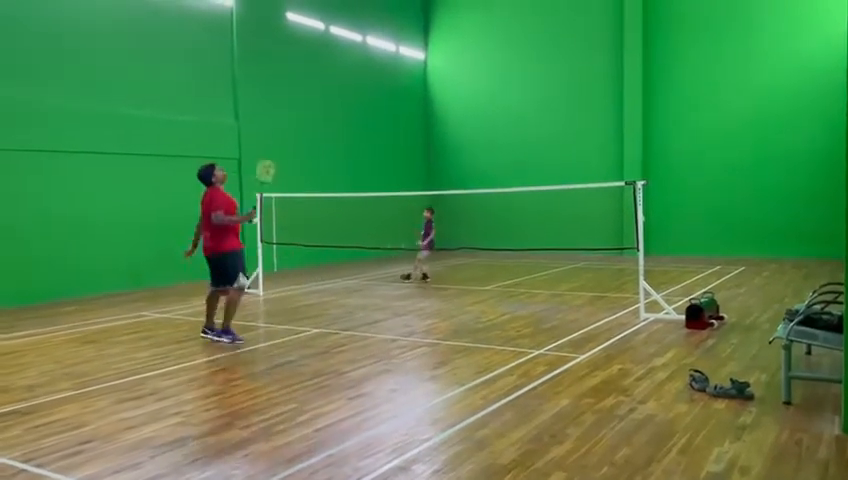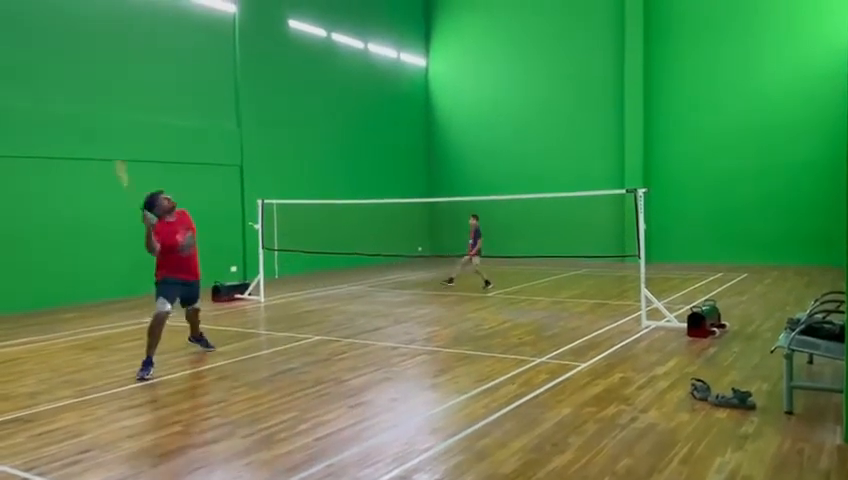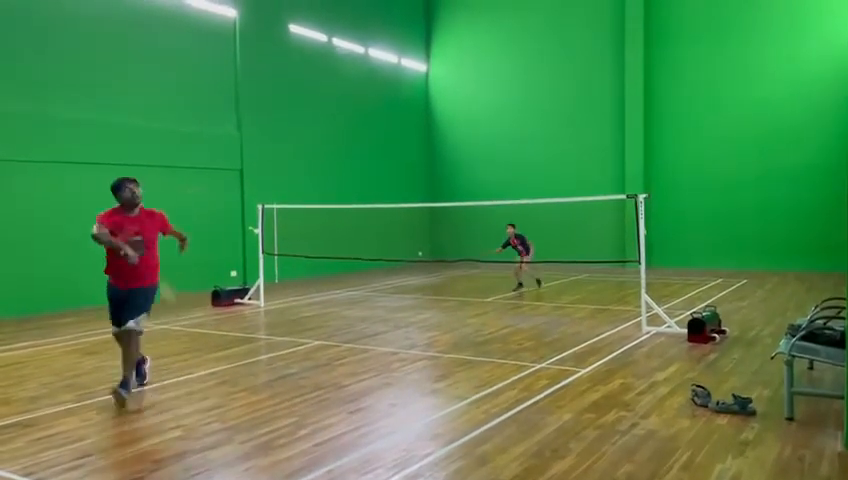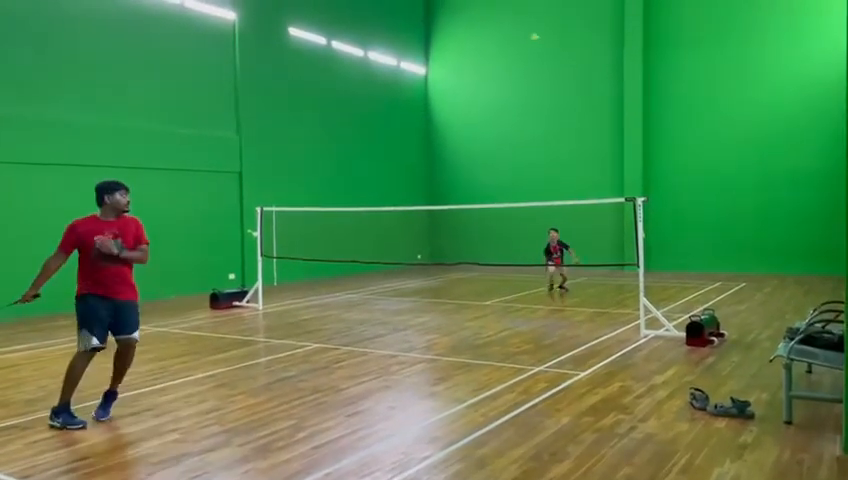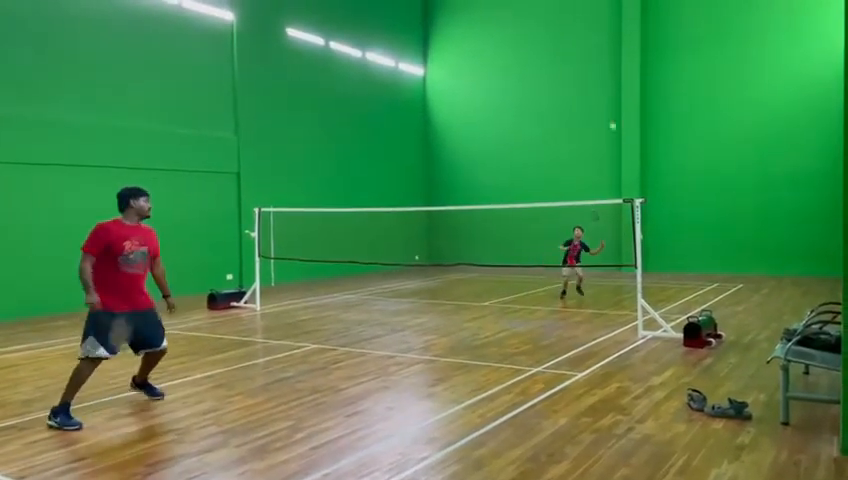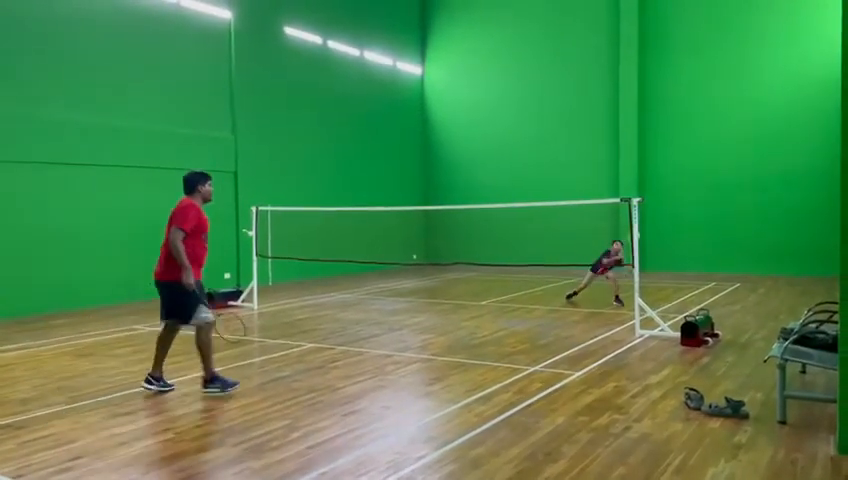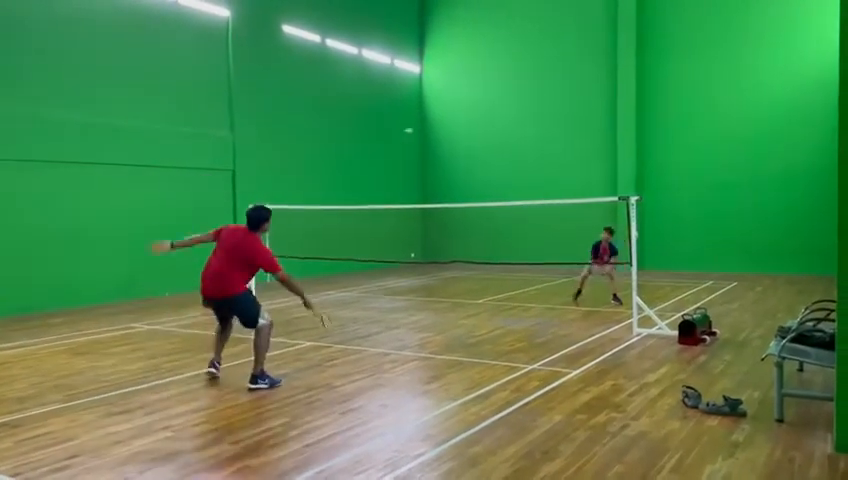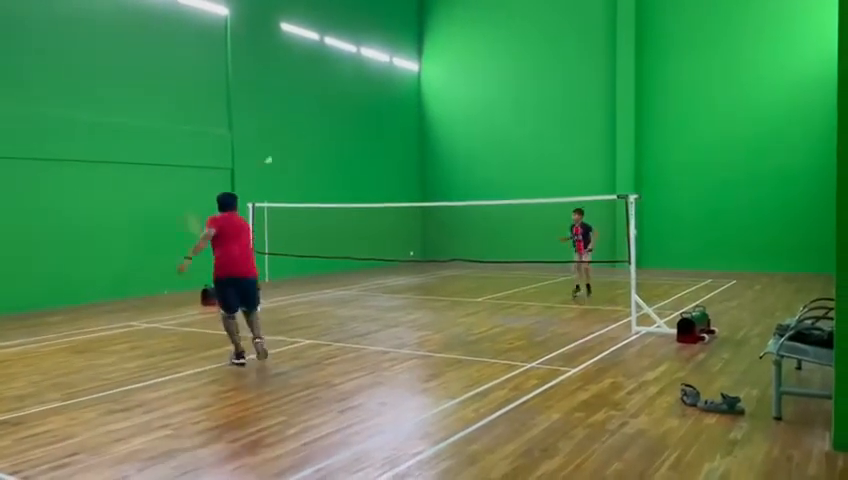
dt=0.4s
person 1, frame 1
left shoulder: (210, 194)
right shoulder: (219, 195)
left elbow: (201, 223)
right elbow: (216, 219)
left wrist: (194, 245)
right wrist: (243, 218)
left hip: (213, 248)
right hip: (227, 248)
left knee: (217, 288)
right knee: (238, 286)
left ankle: (208, 327)
right ankle: (225, 330)
person 1, frame 2
left shoulder: (183, 215)
right shoulder: (157, 229)
right elbow: (153, 250)
left wrist: (193, 250)
right wrist: (148, 230)
left hip: (191, 276)
right hip: (169, 278)
left knee: (193, 308)
right knee: (162, 313)
left ankle: (196, 336)
right ankle: (148, 361)
person 1, frame 3
left shoulder: (155, 217)
right shoulder: (108, 217)
left elbow: (170, 230)
right elbow: (97, 234)
left wrist: (183, 238)
right wrist: (121, 246)
left hip: (144, 285)
right hip: (118, 284)
left knee: (132, 330)
right knee: (122, 334)
left ankle: (126, 384)
right ankle: (140, 361)
person 1, frame 4
left shoulder: (134, 224)
right shoulder: (80, 227)
left elbow: (144, 255)
right elbow: (57, 258)
left wrist: (119, 253)
right wrist: (34, 288)
left hip: (125, 296)
right hip: (92, 297)
left knee: (129, 341)
right knee: (88, 349)
left ankle: (110, 396)
right ankle: (60, 410)
person 1, frame 5
left shoulder: (149, 233)
right shoulder: (105, 230)
left elbow: (157, 266)
right elbow: (85, 263)
left wrist: (167, 296)
right wrist: (90, 291)
left hip: (142, 306)
right hip: (108, 308)
left knee: (158, 348)
right knee: (92, 357)
left ankle: (140, 381)
right ankle: (61, 410)
person 1, frame 6
left shoulder: (186, 207)
right shoulder: (189, 208)
right elbow: (174, 240)
right wrist: (186, 269)
left hip: (168, 277)
right hip: (178, 277)
left knee: (172, 325)
right knee: (205, 323)
left ankle: (155, 376)
right ankle: (210, 378)
person 1, frame 7
left shoulder: (230, 231)
right shoulder: (261, 251)
left elbow: (201, 238)
right elbow: (284, 278)
left wrist: (173, 245)
right wrist: (303, 297)
left hip: (209, 288)
right hip: (232, 290)
left knee: (225, 323)
right knee: (263, 325)
left ankle: (215, 361)
right ankle: (258, 375)
person 1, frame 8
left shoulder: (215, 220)
right shoulder: (244, 224)
left elbow: (205, 237)
left wrist: (188, 258)
left hip: (225, 273)
right hip: (249, 272)
left knee: (228, 313)
right knee: (251, 310)
left ankle: (240, 353)
right ankle: (259, 339)
